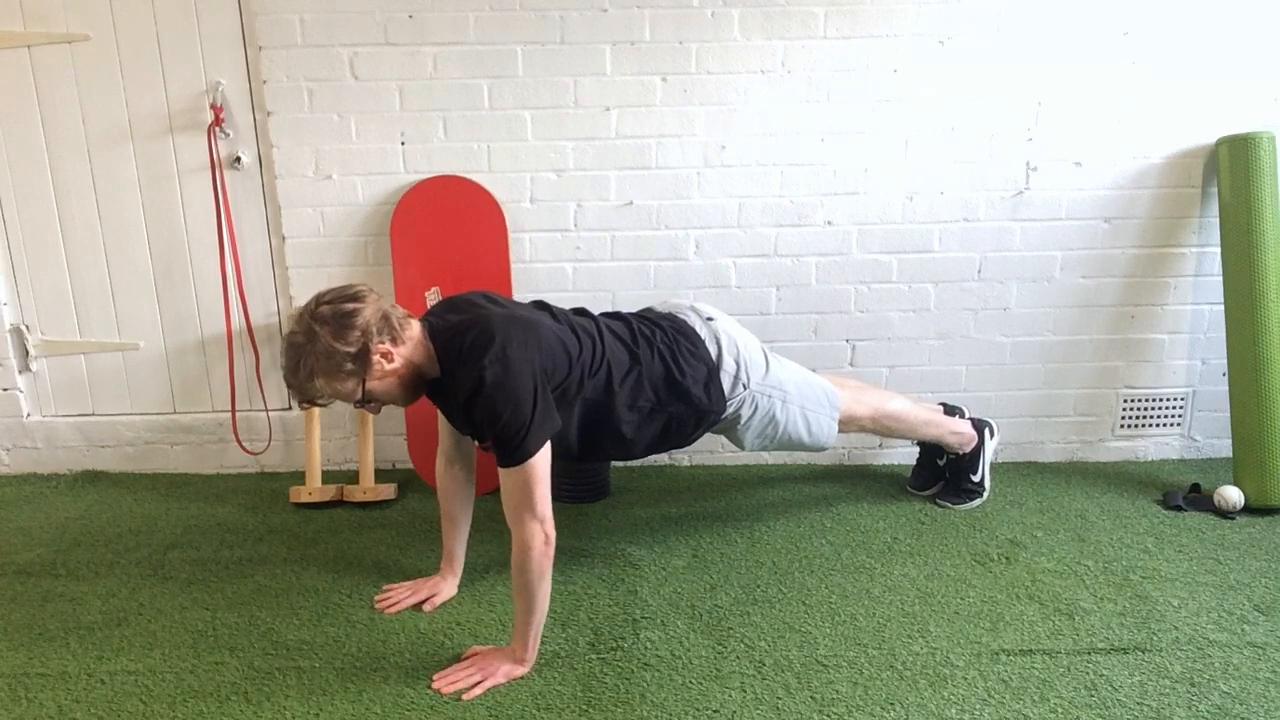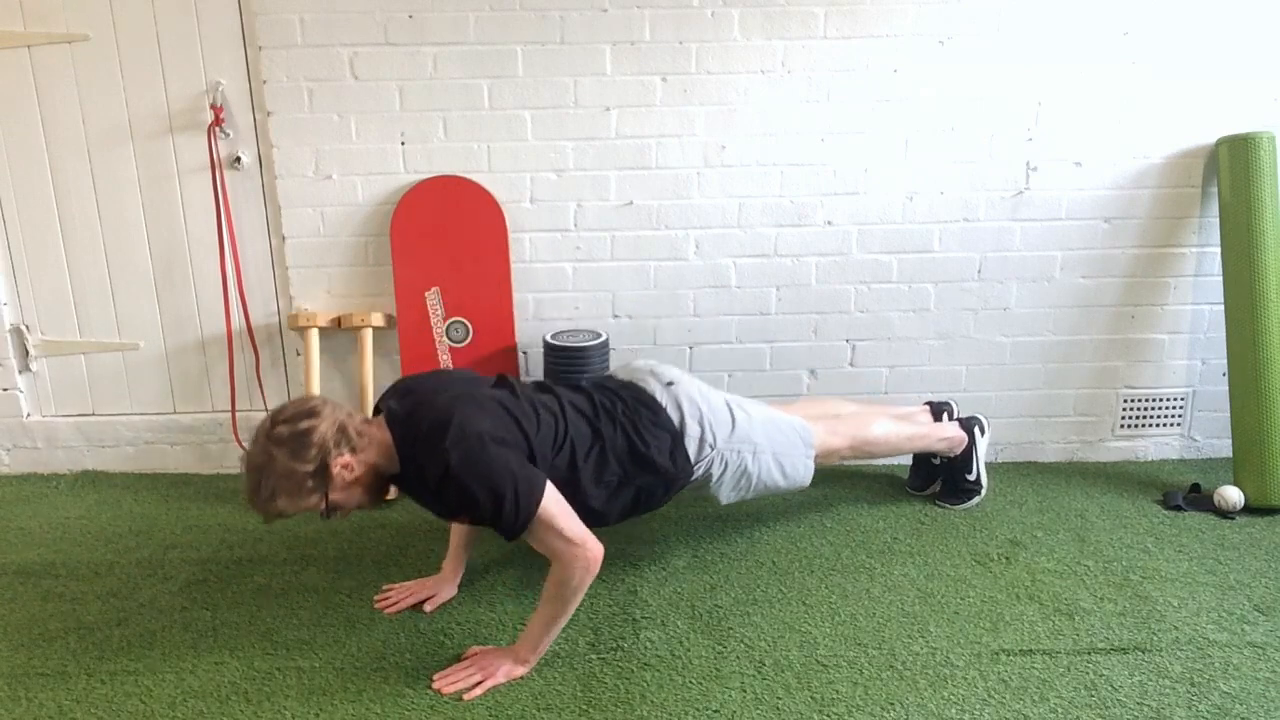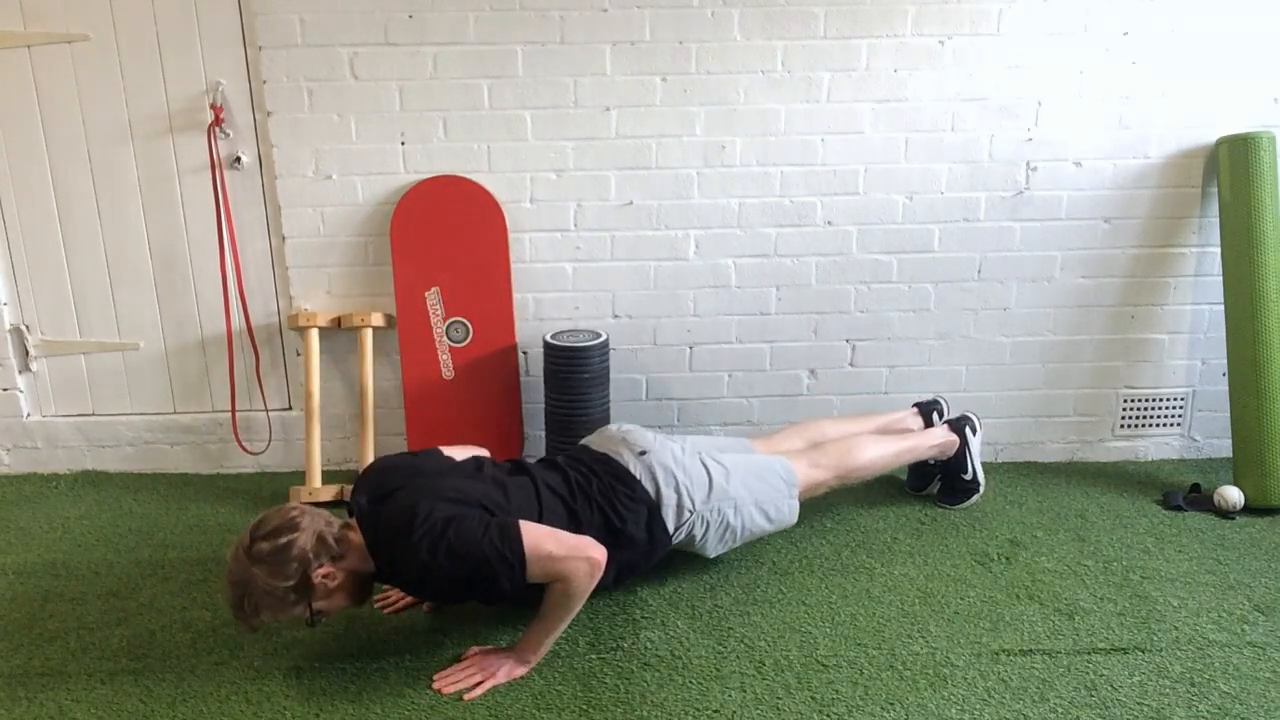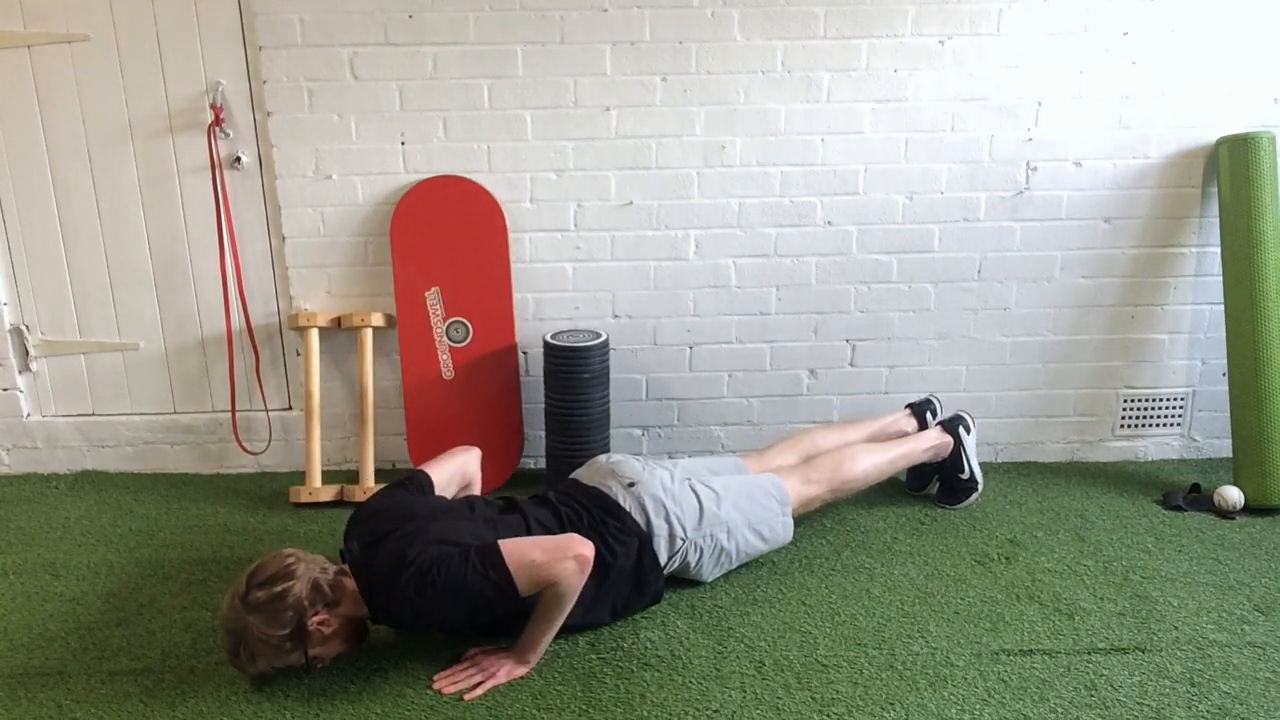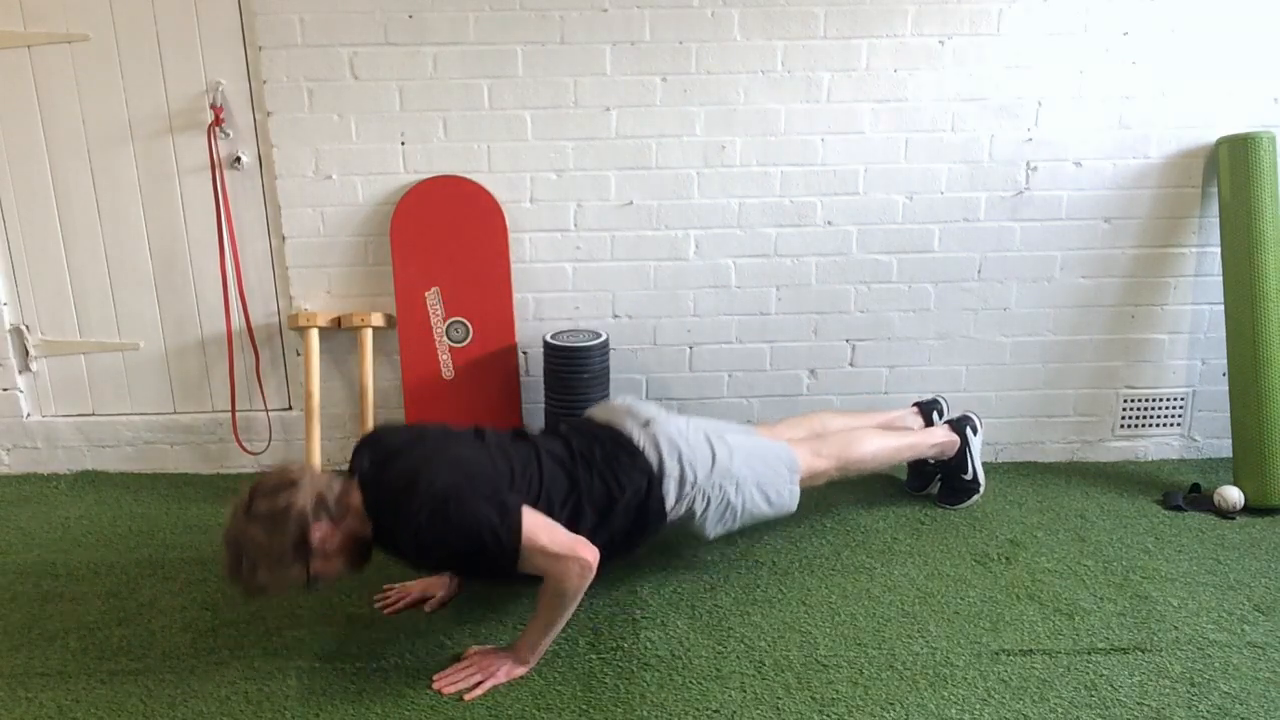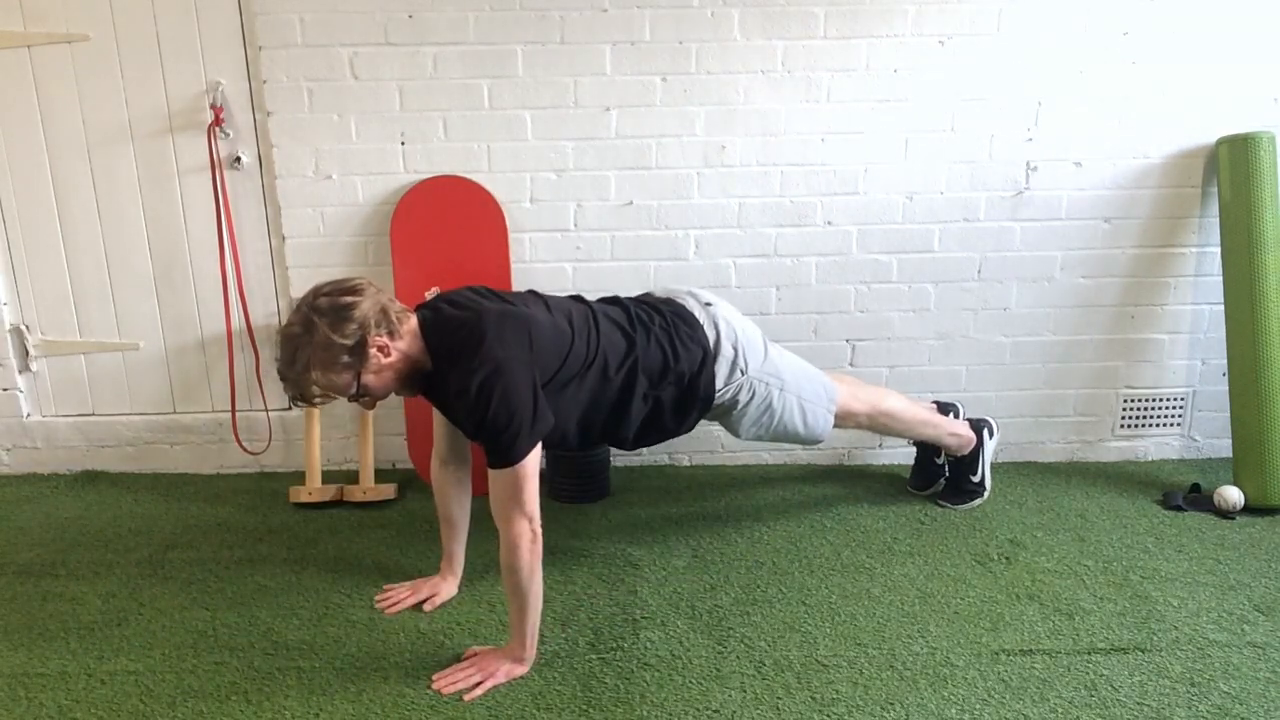
dt=0.7s
person 1, frame 1
left shoulder: (498, 370)
right shoulder: (438, 336)
left elbow: (534, 531)
right elbow: (455, 458)
left wrist: (519, 655)
right wrist: (448, 573)
left hip: (707, 368)
right hip: (670, 340)
left knee: (841, 413)
right knee: (828, 405)
left ankle: (965, 437)
right ankle: (943, 422)
person 1, frame 2
left shoulder: (456, 455)
right shoulder: (398, 412)
left elbow: (581, 551)
left wrist: (520, 657)
right wrist: (451, 573)
left hip: (671, 430)
right hip: (634, 398)
left knee: (823, 442)
right knee: (791, 424)
left ankle: (955, 436)
right ankle: (926, 415)
person 1, frame 3
left shoulder: (423, 542)
right shoulder: (377, 490)
left elbow: (585, 559)
left wrist: (522, 656)
left hip: (653, 500)
right hip: (615, 456)
left knee: (809, 474)
right knee: (776, 456)
left ankle: (947, 439)
right ankle: (920, 418)
person 1, frame 4
left shoulder: (417, 588)
right shoulder: (374, 525)
left elbow: (573, 555)
right elbow: (467, 456)
left wrist: (522, 656)
left hip: (648, 528)
right hip: (612, 485)
left knee: (802, 488)
right knee: (770, 465)
left ankle: (942, 441)
right ankle: (911, 418)
person 1, frame 5
left shoulder: (426, 511)
right shoulder: (374, 460)
left elbow: (577, 558)
left wrist: (519, 657)
right wrist: (449, 569)
left hip: (650, 471)
right hip: (616, 431)
left knee: (811, 460)
right knee: (776, 443)
left ankle: (947, 440)
right ankle: (918, 417)
person 1, frame 6
left shoulder: (491, 368)
right shoulder: (434, 332)
left elbow: (520, 527)
right elbow: (450, 456)
left wrist: (518, 654)
right wrist: (448, 572)
left hip: (705, 352)
right hip: (668, 329)
left knee: (836, 408)
right knee: (822, 402)
left ankle: (965, 438)
right ankle: (940, 418)
